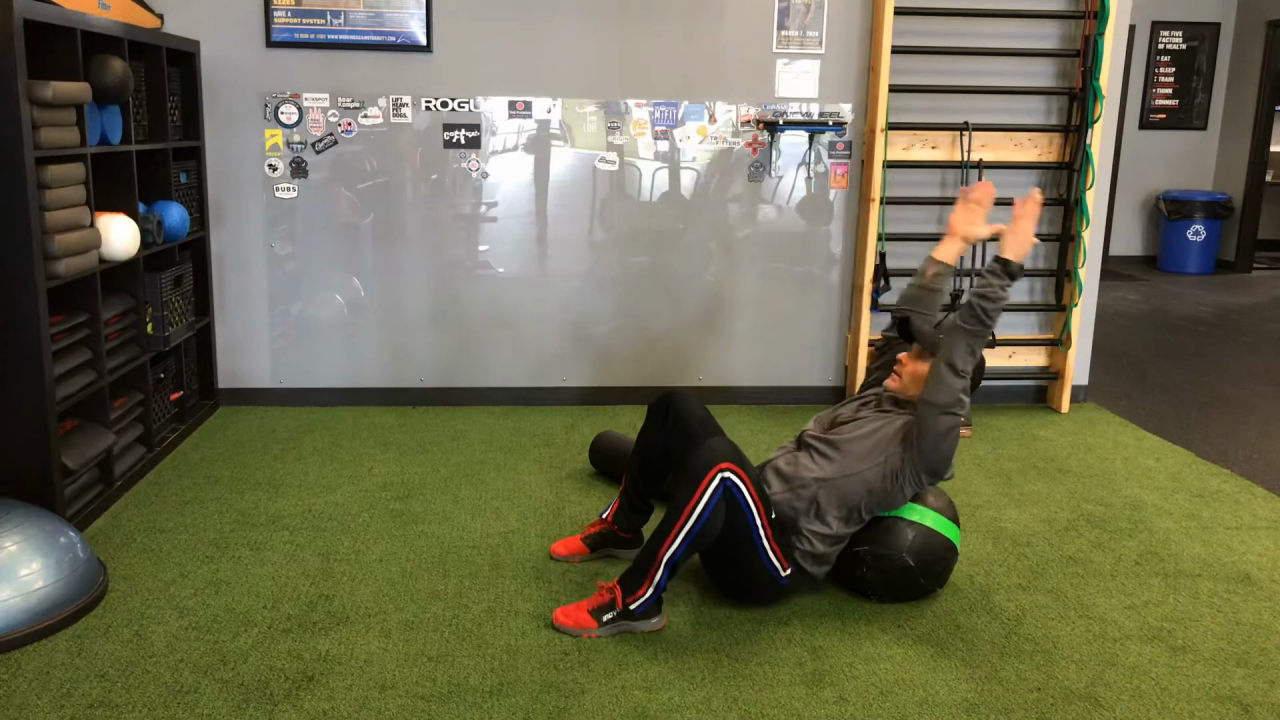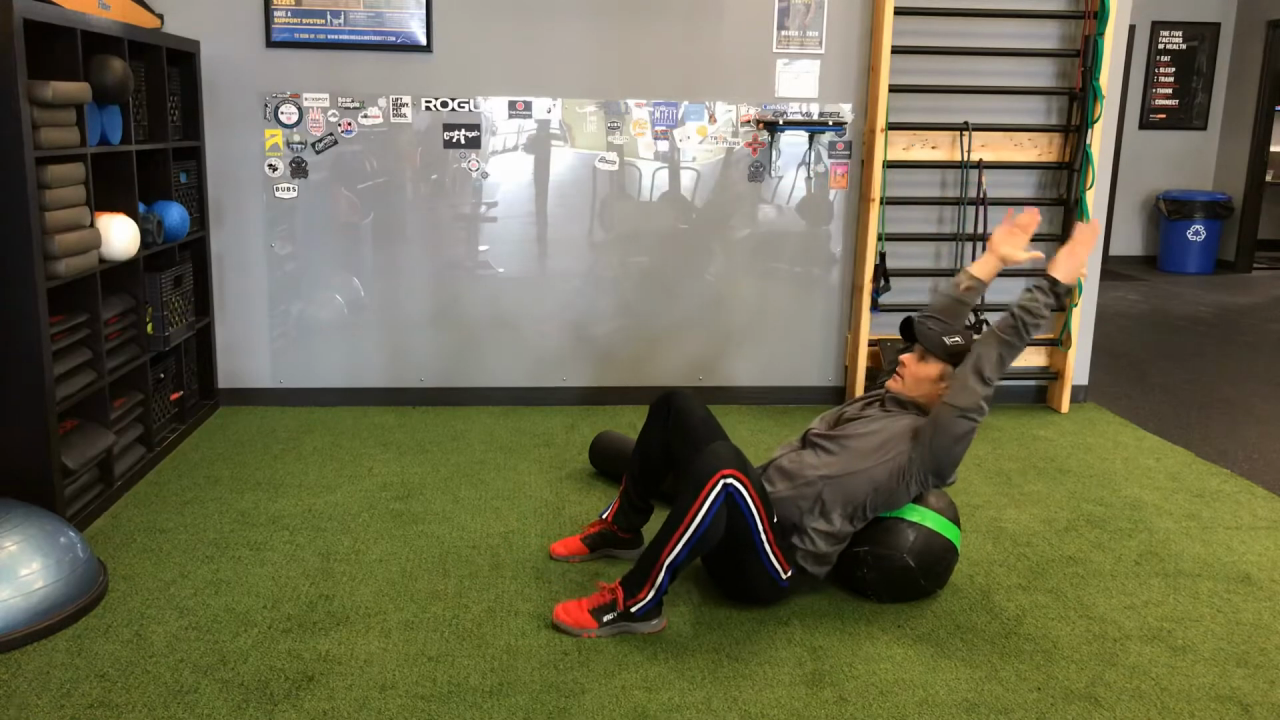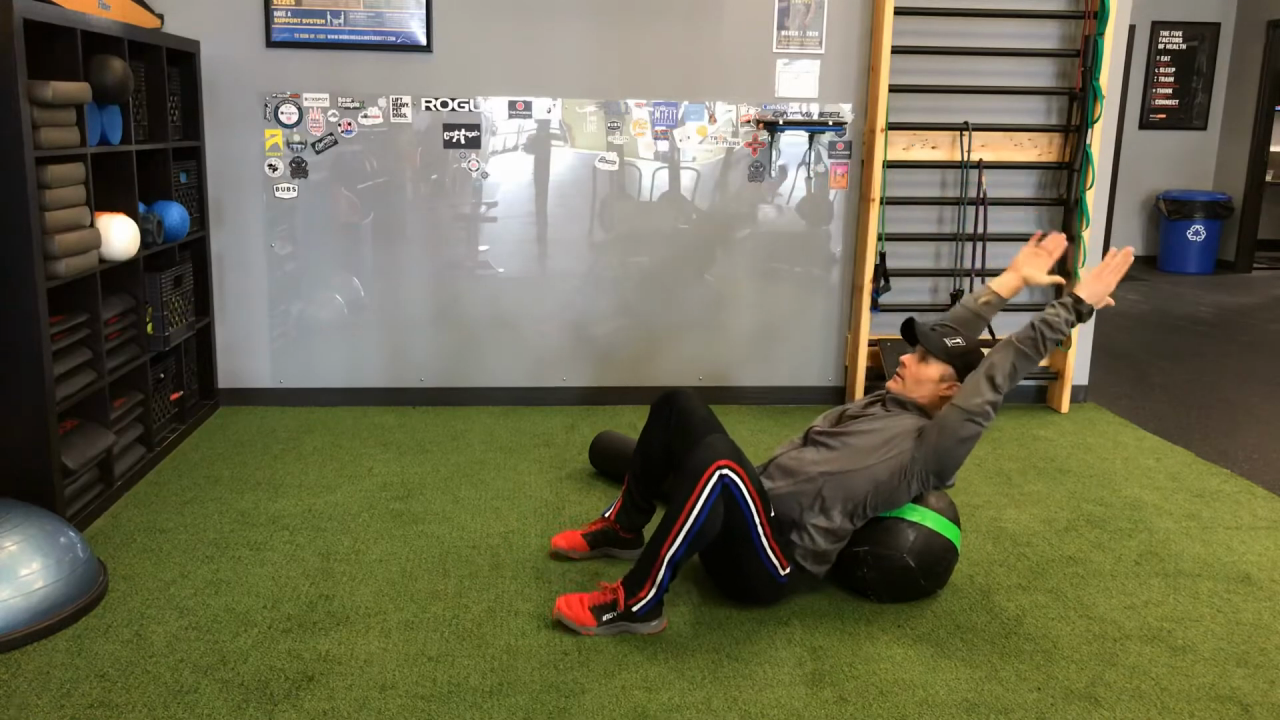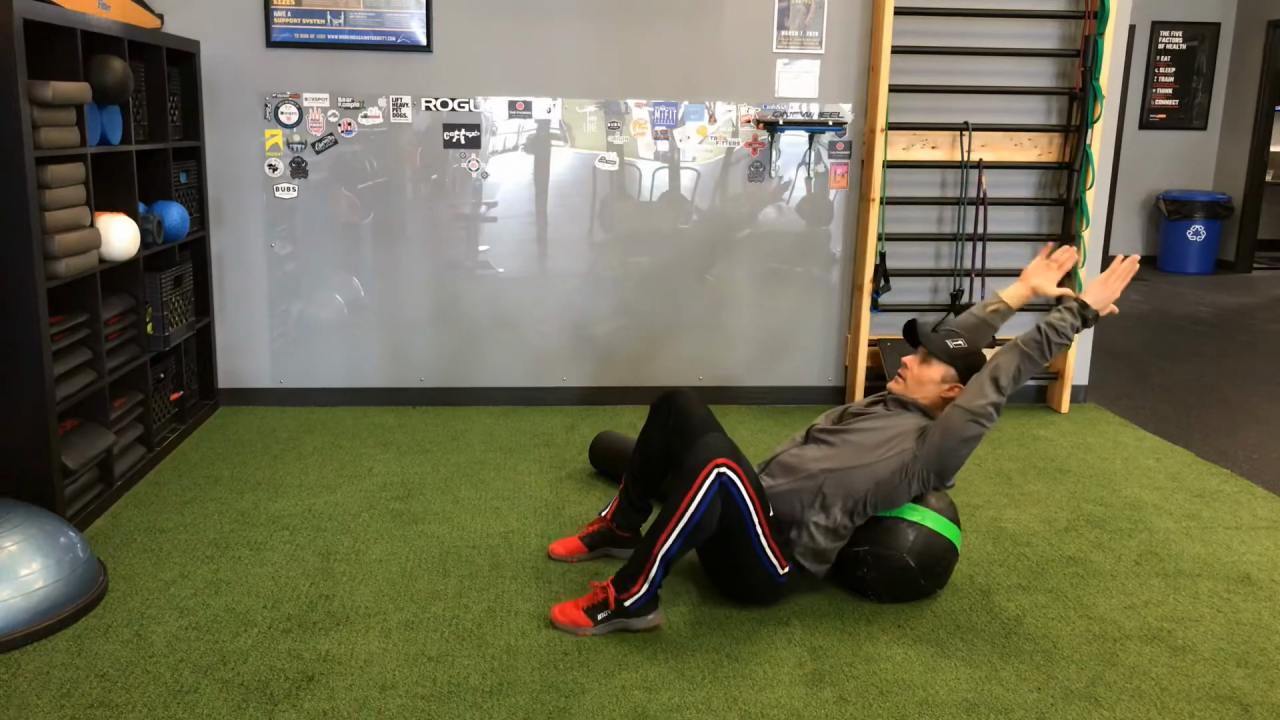
dt=0.2s
person 1, frame 1
left shoulder: (923, 446)
right shoulder: (880, 398)
left elbow: (958, 358)
right elbow: (910, 322)
left wrist: (1006, 262)
right wrist: (952, 243)
left hip: (765, 563)
right hip: (743, 512)
left knee: (717, 464)
right knee: (675, 407)
left ankle: (634, 604)
right ankle: (621, 530)
person 1, frame 2
left shoulder: (928, 448)
right shoulder: (885, 401)
left elbow: (984, 366)
right elbow: (934, 332)
left wrist: (1055, 284)
right wrist: (990, 262)
left hip: (765, 564)
right hip: (743, 513)
left knee: (719, 469)
right knee: (676, 406)
left ankle: (635, 605)
right ankle: (621, 530)
person 1, frame 3
left shoulder: (929, 446)
right shoulder: (888, 403)
left elbow: (997, 375)
right elbow: (946, 339)
left wrist: (1074, 304)
right wrist: (1010, 281)
left hip: (765, 561)
right hip: (745, 513)
left knee: (715, 462)
right knee: (678, 406)
left ankle: (635, 603)
right ankle: (622, 529)
person 1, frame 4
left shoulder: (930, 447)
right shoulder: (890, 405)
left elbow: (999, 378)
right elbow: (952, 344)
left wrist: (1081, 310)
right wrist: (1019, 292)
left hip: (765, 559)
right hip: (742, 515)
left knee: (712, 461)
right knee: (678, 406)
left ankle: (629, 600)
right ankle: (620, 530)
